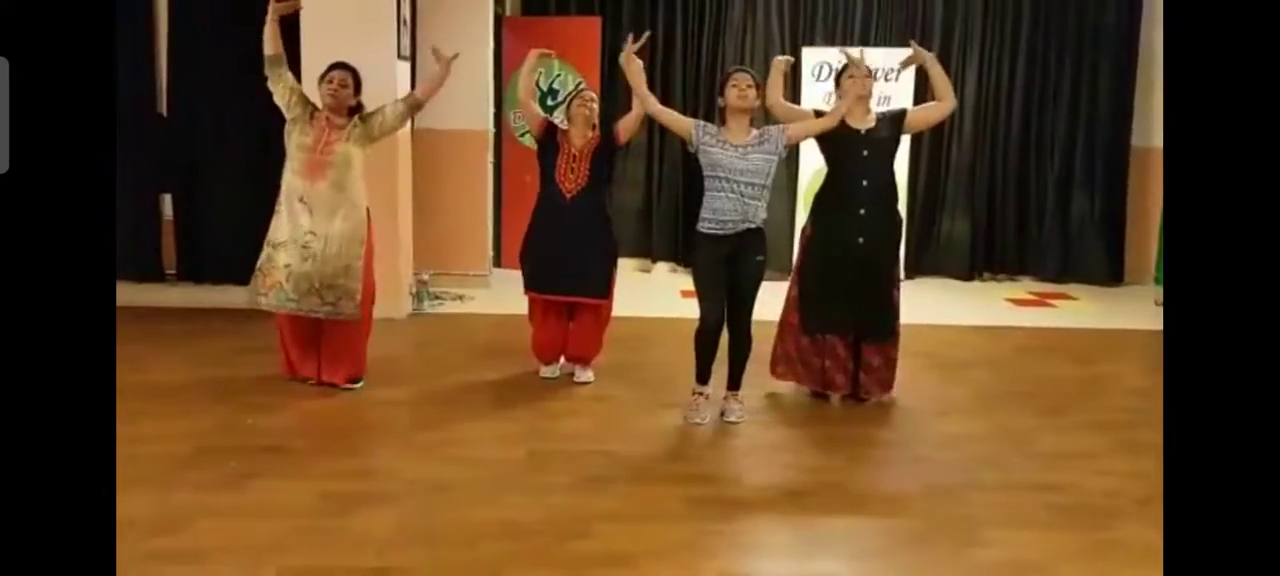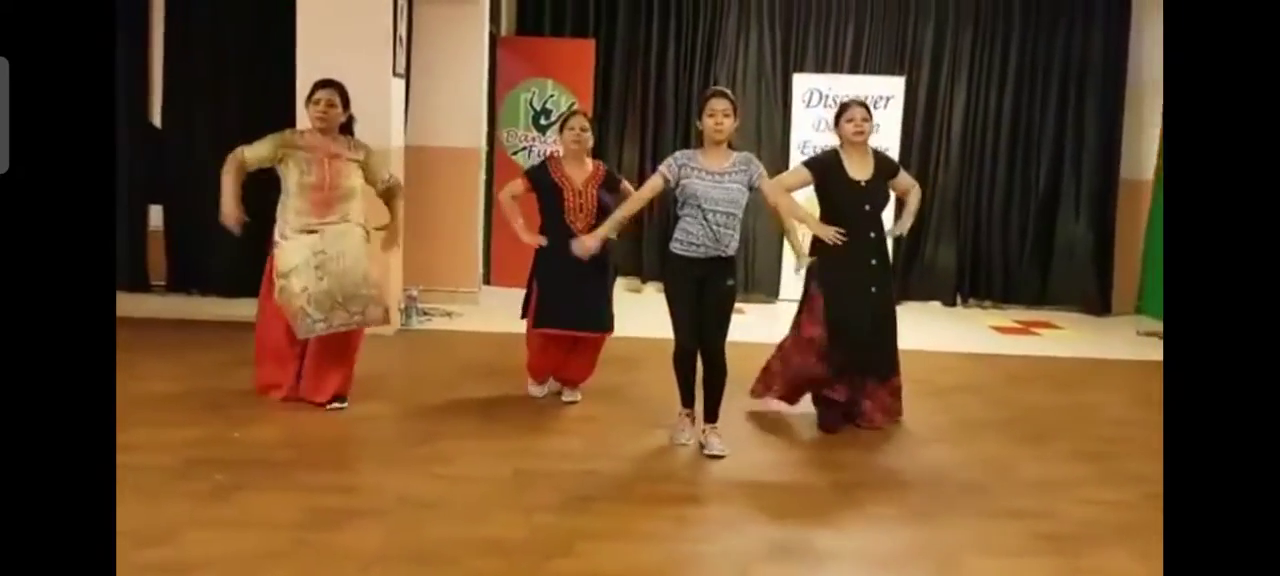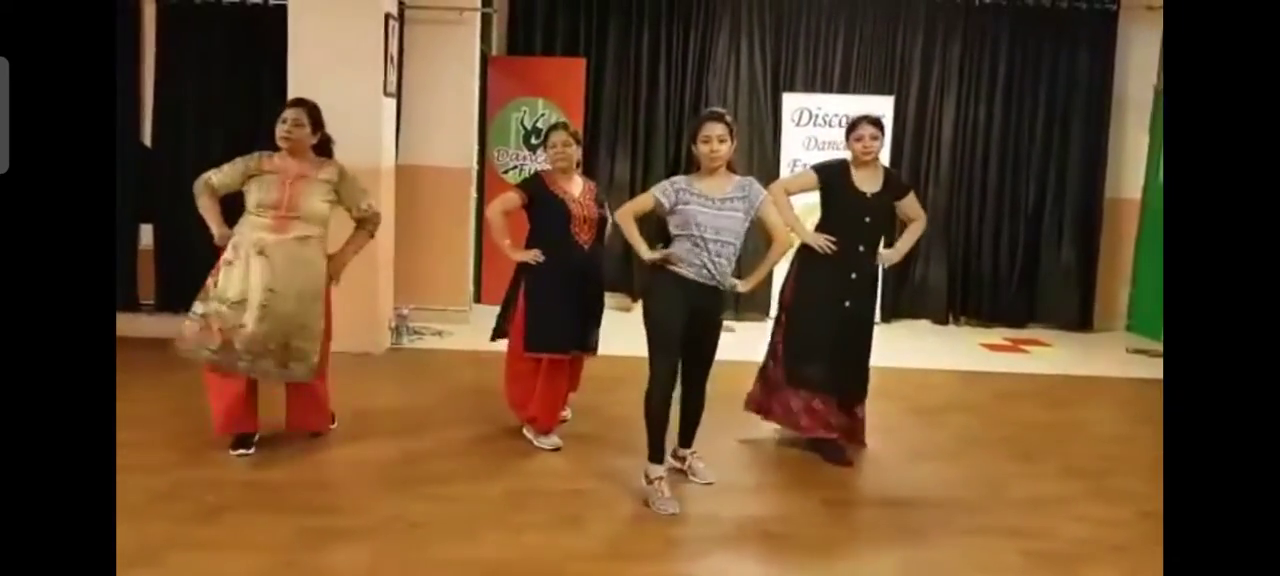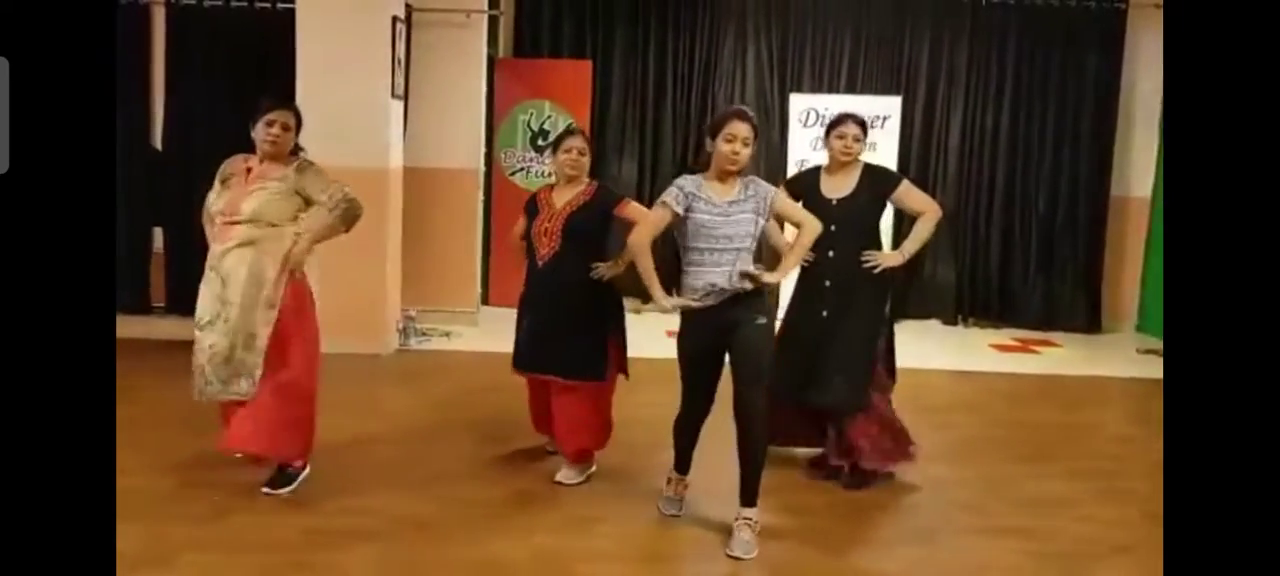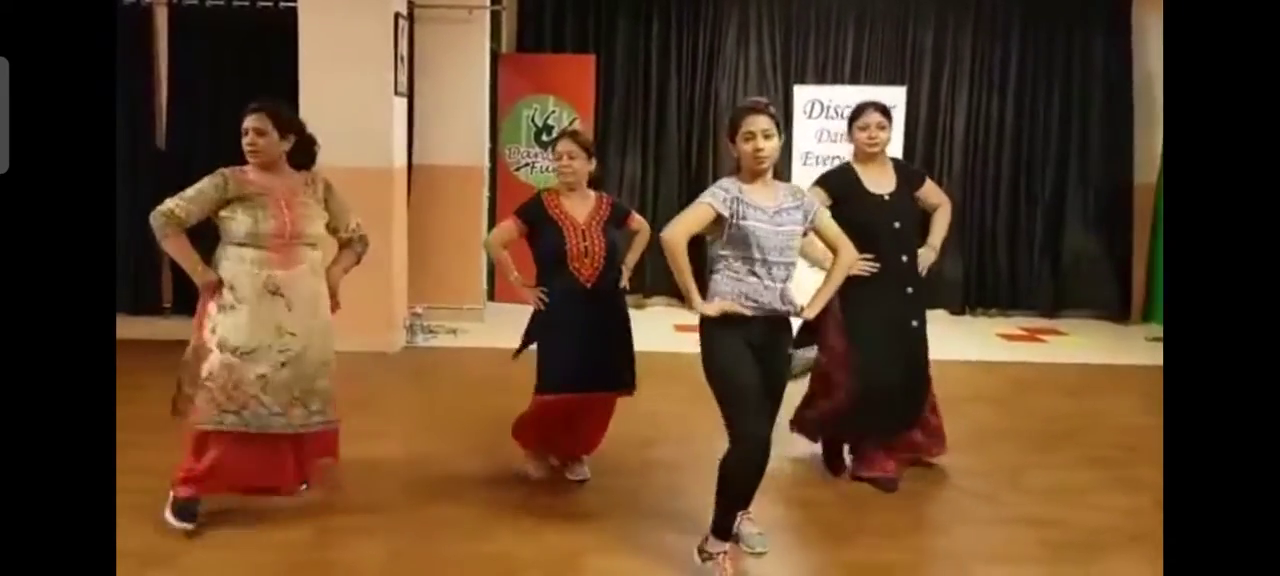
dt=1s
person 1, frame 1
left shoulder: (773, 138)
right shoulder: (704, 135)
left elbow: (827, 122)
right elbow: (653, 107)
right wrist: (630, 67)
left hip: (750, 241)
right hip: (710, 239)
left knee: (740, 321)
right knee: (711, 318)
left ankle: (733, 394)
right ankle: (700, 391)
person 1, frame 2
left shoulder: (747, 165)
right shoulder: (681, 162)
left elbow: (780, 201)
right elbow: (640, 198)
left wrist: (816, 229)
right wrist: (601, 232)
left hip: (722, 266)
right hip: (681, 262)
left knee: (713, 347)
right knee: (685, 343)
left ankle: (711, 426)
right ankle: (686, 414)
person 1, frame 3
left shoulder: (748, 189)
right shoulder: (678, 186)
left elbow: (782, 238)
right elbow: (625, 213)
left wrist: (749, 282)
right wrist: (646, 253)
left hip: (710, 296)
right hip: (670, 287)
left knee: (695, 380)
right knee: (663, 376)
left ankle: (684, 452)
right ankle: (655, 473)
person 1, frame 4
left shoulder: (757, 191)
right shoulder: (686, 188)
left elbow: (810, 225)
right elbow: (639, 238)
left wrist: (778, 273)
right wrist: (659, 296)
left hip: (749, 312)
right hip: (700, 314)
left knee: (751, 412)
right knee: (695, 405)
left ankle: (748, 516)
right ankle: (677, 479)
person 1, frame 5
left shoulder: (797, 199)
right shoulder: (727, 193)
left elbow: (845, 253)
right elbow: (672, 235)
left wrist: (813, 306)
right wrist: (698, 301)
left hip: (776, 328)
right hip: (729, 328)
left knee: (761, 434)
right knee: (746, 435)
left ankle: (739, 512)
person 2, frame 1
left shoulder: (364, 128)
right shoulder: (298, 114)
left elbow: (409, 104)
right elbow: (275, 69)
left wrist: (442, 72)
left hip: (343, 225)
right hip: (295, 222)
left knee: (343, 298)
right knee: (295, 297)
left ankle: (343, 371)
right ankle: (307, 367)
person 2, frame 2
left shoulder: (359, 152)
right shoulder: (287, 143)
left elbow: (391, 187)
right elbow: (238, 159)
left wrist: (395, 222)
right wrist: (230, 201)
left hip: (344, 248)
right hip: (295, 246)
left knee: (339, 317)
right knee: (290, 319)
left ankle: (330, 389)
right ankle: (287, 386)
person 2, frame 3
left shoulder: (333, 174)
right shoulder: (256, 164)
left elbow: (370, 218)
right elbow: (205, 184)
left wrist: (343, 257)
right wrist: (217, 227)
left hip: (301, 274)
right hip: (246, 268)
left knee: (301, 351)
right knee: (235, 347)
left ankle: (317, 416)
right ankle: (244, 426)
person 2, frame 4
left shoulder: (299, 172)
right shoulder: (231, 167)
left elbow: (348, 207)
right elbow: (209, 211)
left wrist: (305, 243)
right wrist: (214, 246)
left hip: (271, 284)
right hip: (223, 283)
left knee: (275, 367)
right knee: (231, 361)
left ankle: (291, 457)
right ankle: (248, 437)
person 2, frame 5
left shoulder: (318, 188)
right shoulder: (227, 183)
left elbow: (356, 238)
right elbow: (164, 218)
left wrist: (333, 275)
right wrist: (198, 270)
left hip: (302, 309)
right hip: (238, 307)
left knee: (298, 388)
right knee: (224, 391)
left ankle: (290, 467)
right ankle: (190, 488)
person 3, frame 1
left shoulder: (893, 122)
right shoulder: (825, 122)
left elbow: (947, 104)
right elbow: (774, 104)
left wrist: (928, 61)
right wrist: (778, 67)
left hip: (879, 230)
right hip: (832, 227)
left knee: (872, 306)
right knee: (826, 304)
left ankle: (861, 380)
right ankle: (822, 379)
person 3, frame 2
left shoulder: (883, 164)
right shoulder: (825, 164)
left elbow: (912, 188)
right elbow: (775, 187)
left wrist: (906, 219)
left hip: (874, 263)
right hip: (834, 263)
left knee: (873, 338)
right knee: (836, 336)
left ankle: (858, 405)
right ankle: (830, 403)
person 3, frame 3
left shoulder: (893, 183)
right shoulder: (832, 172)
left elbow: (918, 219)
right elbow: (778, 189)
left wrist: (898, 251)
right wrist: (802, 233)
left hip: (862, 279)
right hip: (819, 272)
left knee: (850, 354)
right knee: (816, 348)
left ankle: (842, 426)
right ankle: (822, 431)
person 3, frame 4
left shoulder: (878, 179)
right shoulder: (805, 181)
left elbow: (931, 211)
left wrist: (901, 254)
right wrist: (786, 247)
left hip: (862, 290)
right hip: (815, 287)
left knee: (849, 374)
right knee: (805, 368)
left ankle: (863, 456)
right ankle: (832, 449)
person 3, frame 5
left shoulder: (908, 174)
right shoulder: (839, 180)
left elbow: (942, 206)
left wrist: (932, 249)
right wrist: (831, 264)
left hip: (906, 294)
right hip: (859, 296)
left knee: (902, 379)
right knee: (861, 380)
left ankle: (876, 459)
right ankle: (833, 431)
person 4, frame 1
left shoulder: (606, 144)
right shoulder: (550, 139)
left elbow: (639, 111)
right elbow: (525, 100)
right wrist: (533, 61)
left hip: (591, 238)
right hip: (550, 236)
left knee: (590, 303)
right knee: (548, 302)
left ankle: (581, 360)
right ankle: (549, 358)
person 4, frame 2
left shoulder: (604, 174)
right shoulder: (545, 171)
left elbow: (631, 195)
right elbow: (506, 194)
right wrist: (523, 231)
left hip: (595, 264)
right hip: (555, 262)
left knee: (590, 328)
right knee: (548, 326)
left ankle: (571, 381)
right ankle: (539, 376)
person 4, frame 3
left shoulder: (590, 189)
right shoulder: (537, 185)
left elbow: (604, 223)
right elbow: (494, 210)
left wrist: (594, 251)
right wrist: (512, 250)
left hip: (584, 284)
right hip: (545, 280)
left knee: (571, 350)
right knee: (542, 351)
left ankle: (556, 405)
right ankle: (538, 423)
person 4, frame 4
left shoulder: (600, 196)
right shoulder: (538, 199)
left elbow: (646, 221)
right elbow: (517, 236)
left wrist: (621, 263)
right wrist: (536, 263)
left hip: (586, 301)
right hip: (541, 301)
left knee: (580, 377)
right knee: (542, 374)
left ankle: (581, 456)
right ankle: (554, 433)
person 4, frame 5
left shoulder: (610, 205)
right shoulder: (539, 205)
left elbow: (643, 230)
right elbow: (494, 242)
left wrist: (626, 269)
right wrist: (521, 285)
left hip: (606, 314)
right hip: (560, 315)
left knee: (599, 392)
right knee: (558, 392)
left ankle: (574, 453)
right ankle: (537, 444)
